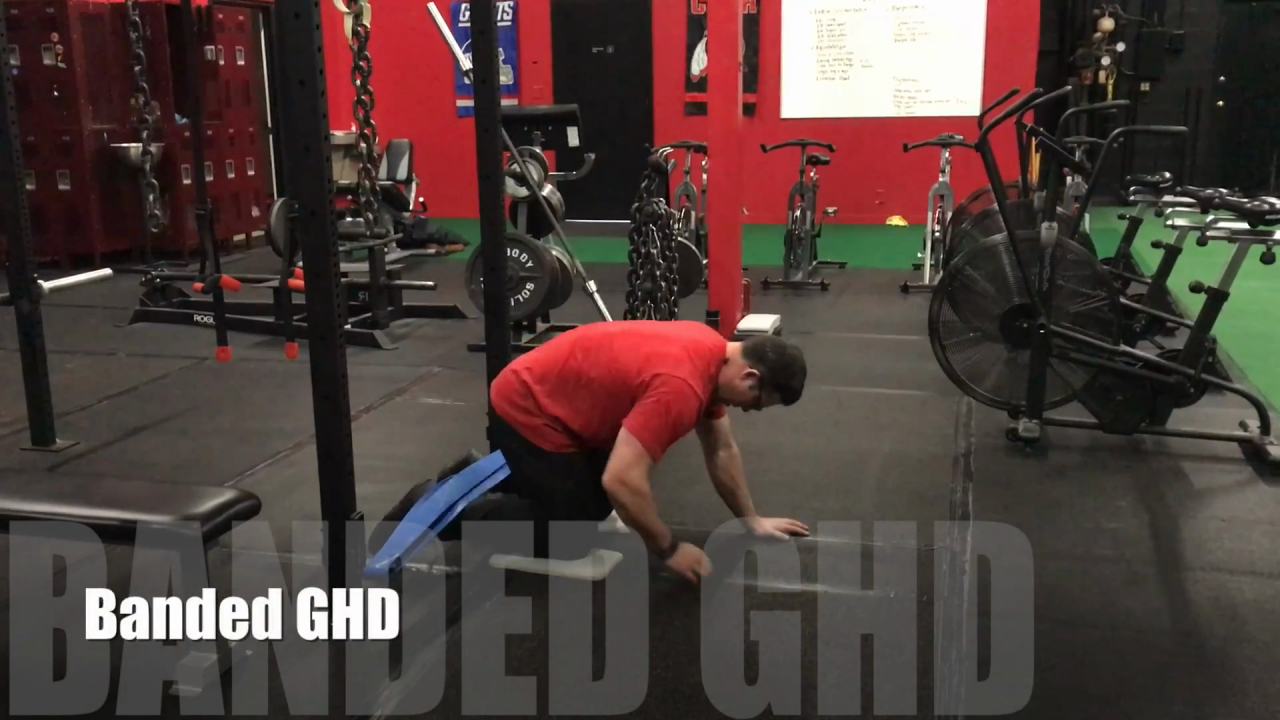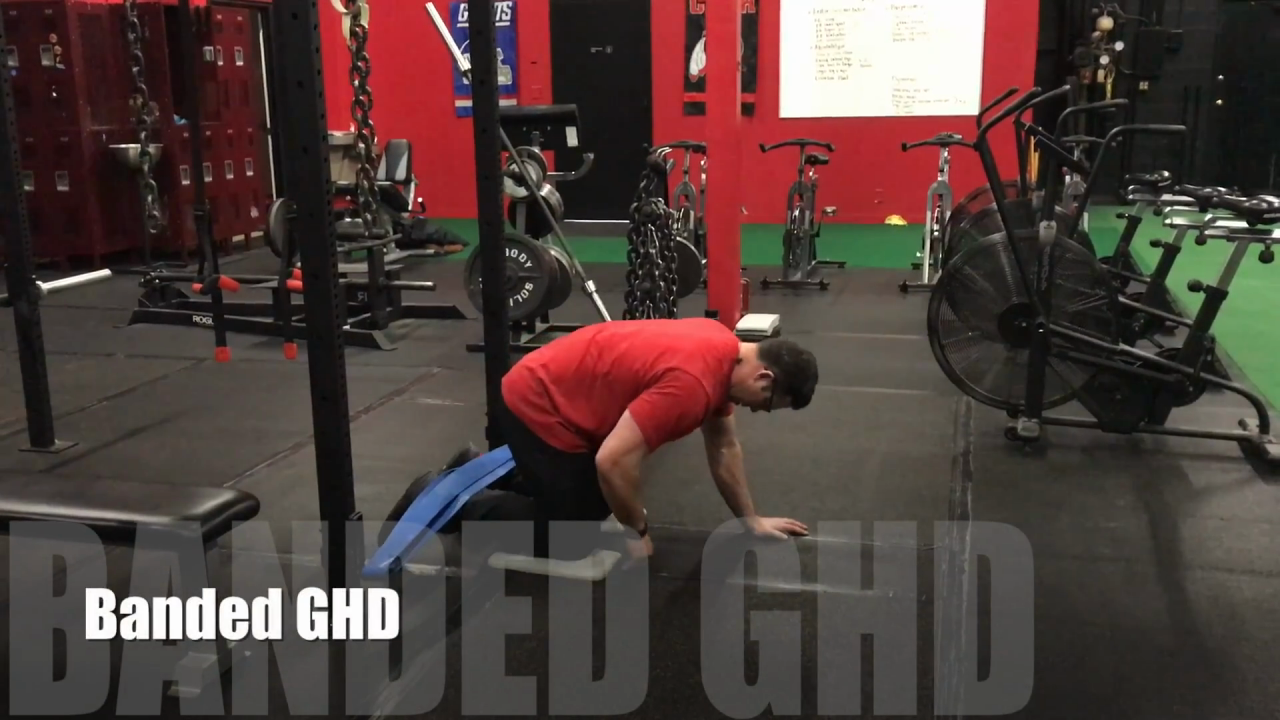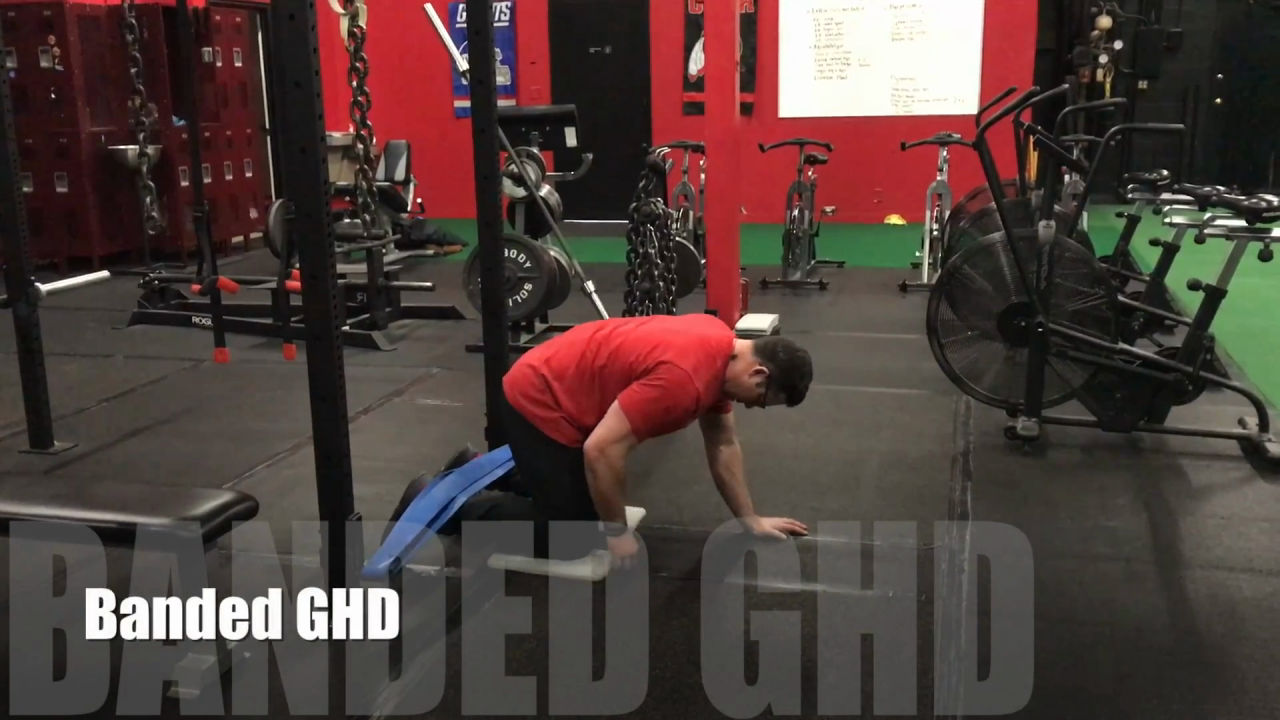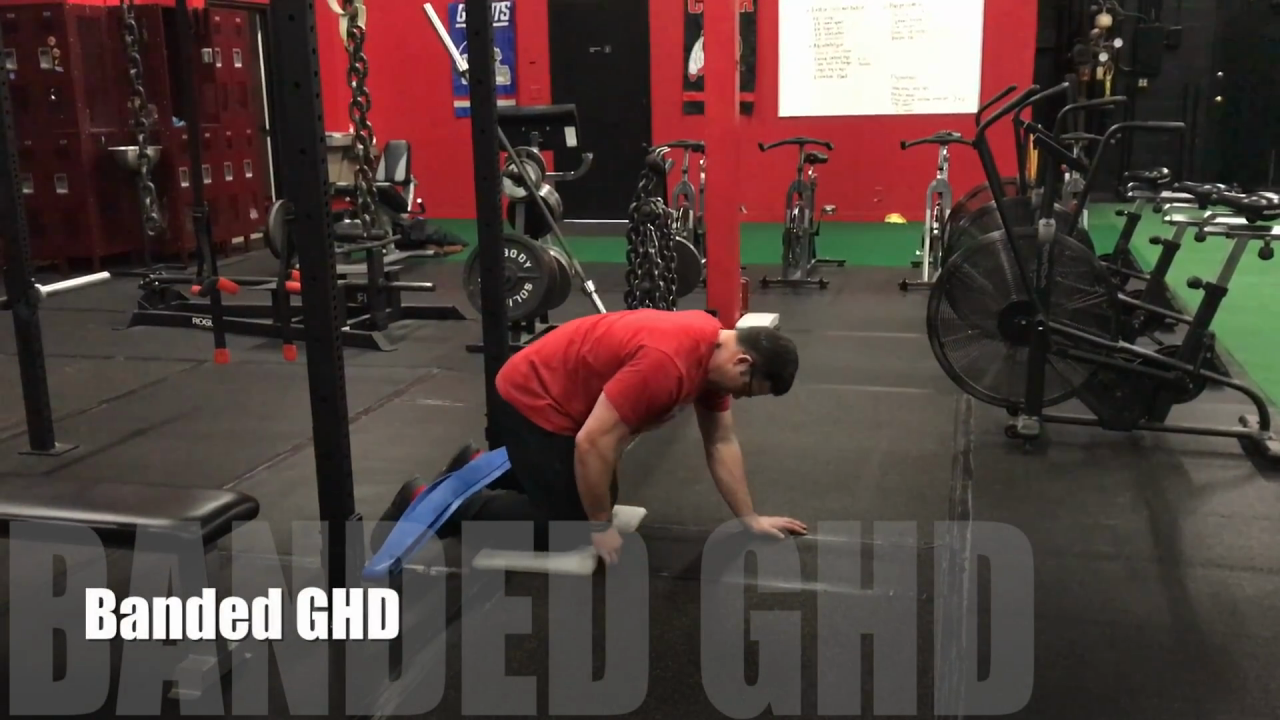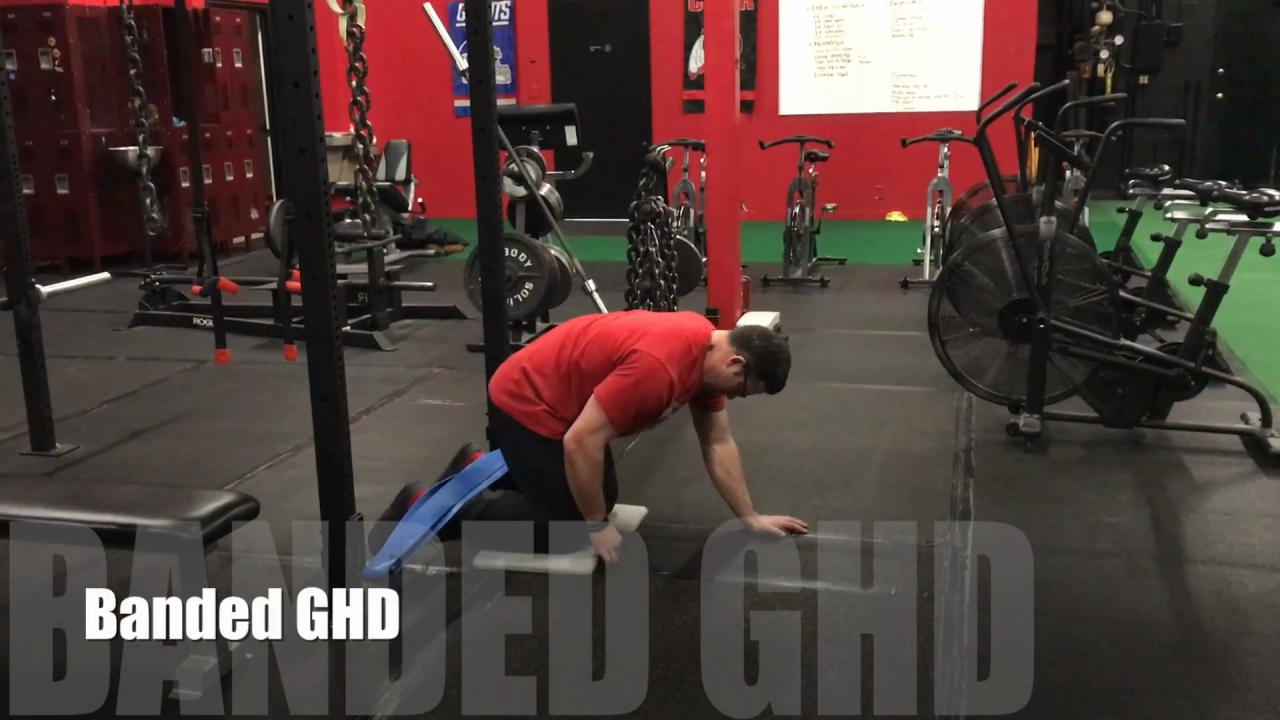
dt=0.2s
person 1, frame 1
left shoulder: (715, 356)
right shoulder: (682, 386)
left elbow: (721, 450)
right elbow: (622, 481)
left wrist: (751, 520)
right wrist: (669, 550)
left hip: (558, 400)
right hip: (526, 409)
left knee: (597, 507)
right ankle: (456, 511)
person 1, frame 2
left shoulder: (717, 350)
right shoulder: (692, 382)
left elbow: (724, 445)
right elbow: (613, 459)
left wrist: (750, 519)
right wrist: (639, 531)
left hip: (563, 393)
right hip: (540, 405)
left knee: (595, 506)
right ankle: (458, 507)
person 1, frame 3
left shoulder: (722, 349)
right shoulder: (687, 377)
left elbow: (724, 443)
right elbow: (601, 450)
left wrist: (749, 519)
right wrist: (616, 532)
left hip: (569, 393)
right hip: (541, 403)
left knee: (589, 503)
person 1, frame 4
left shoulder: (717, 351)
right shoulder: (668, 364)
left elbow: (722, 442)
right elbow: (593, 442)
left wrist: (751, 519)
right wrist: (600, 528)
left hip: (573, 394)
right hip: (532, 397)
left knee: (594, 499)
right knee: (564, 525)
person 1, frame 5
left shoulder: (706, 346)
right shoulder: (661, 366)
left elbow: (718, 442)
right elbow: (583, 441)
left wrist: (748, 517)
right wrist: (596, 526)
left hip: (555, 397)
right hip: (530, 399)
left knee: (602, 500)
